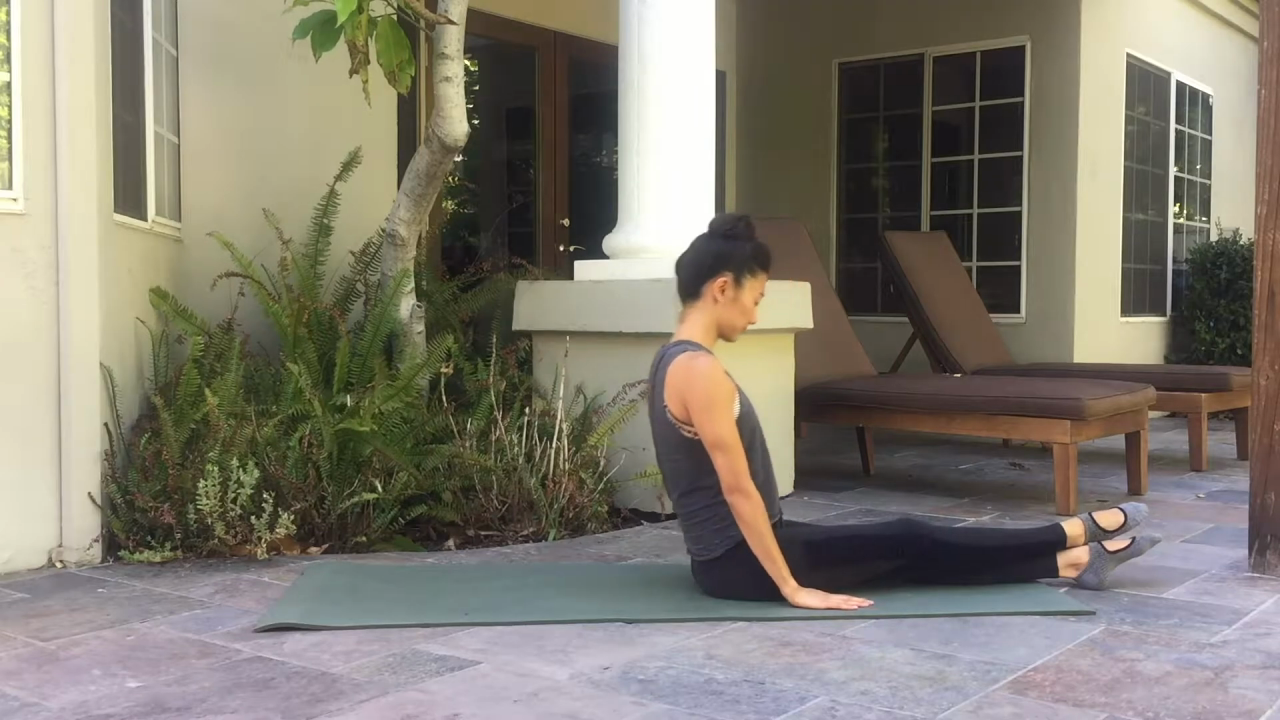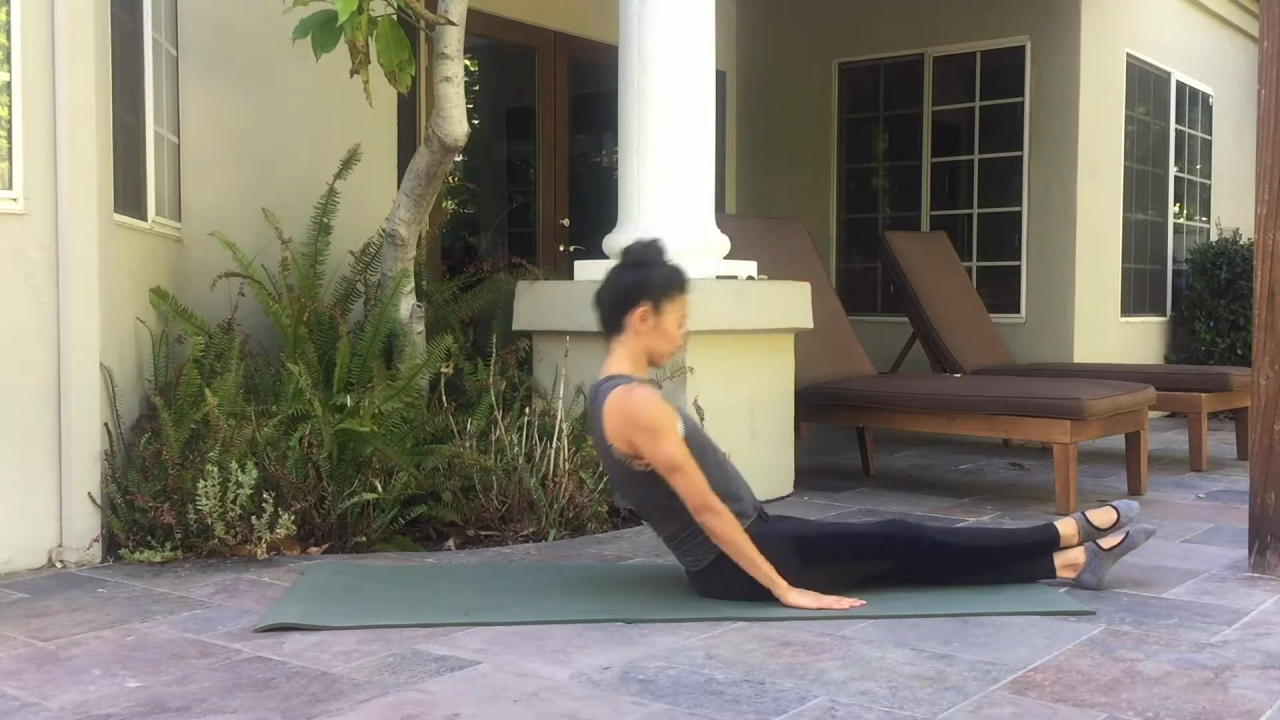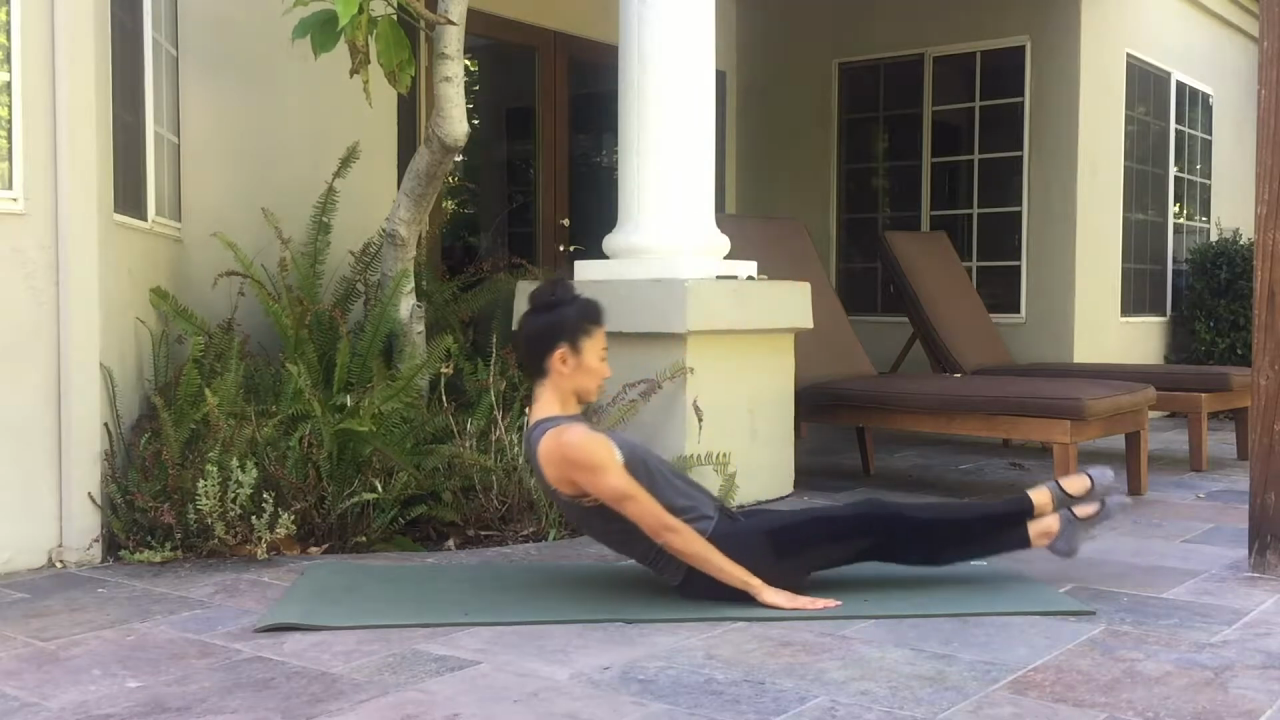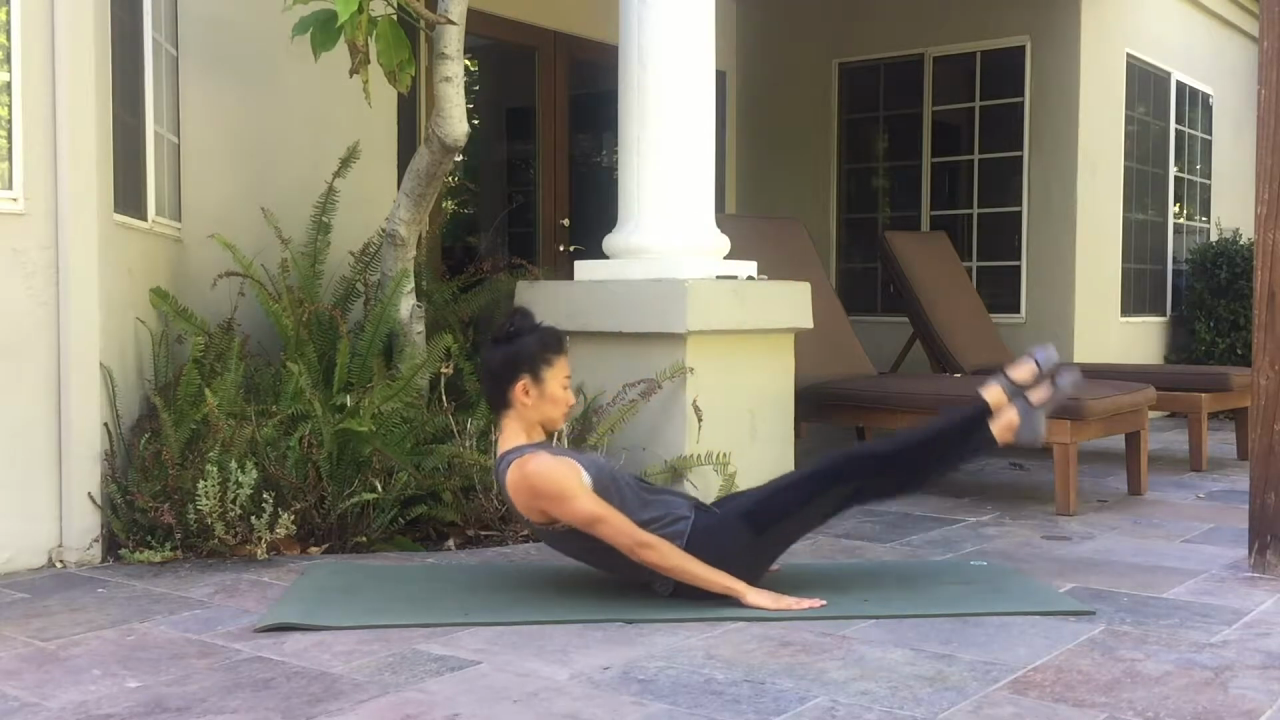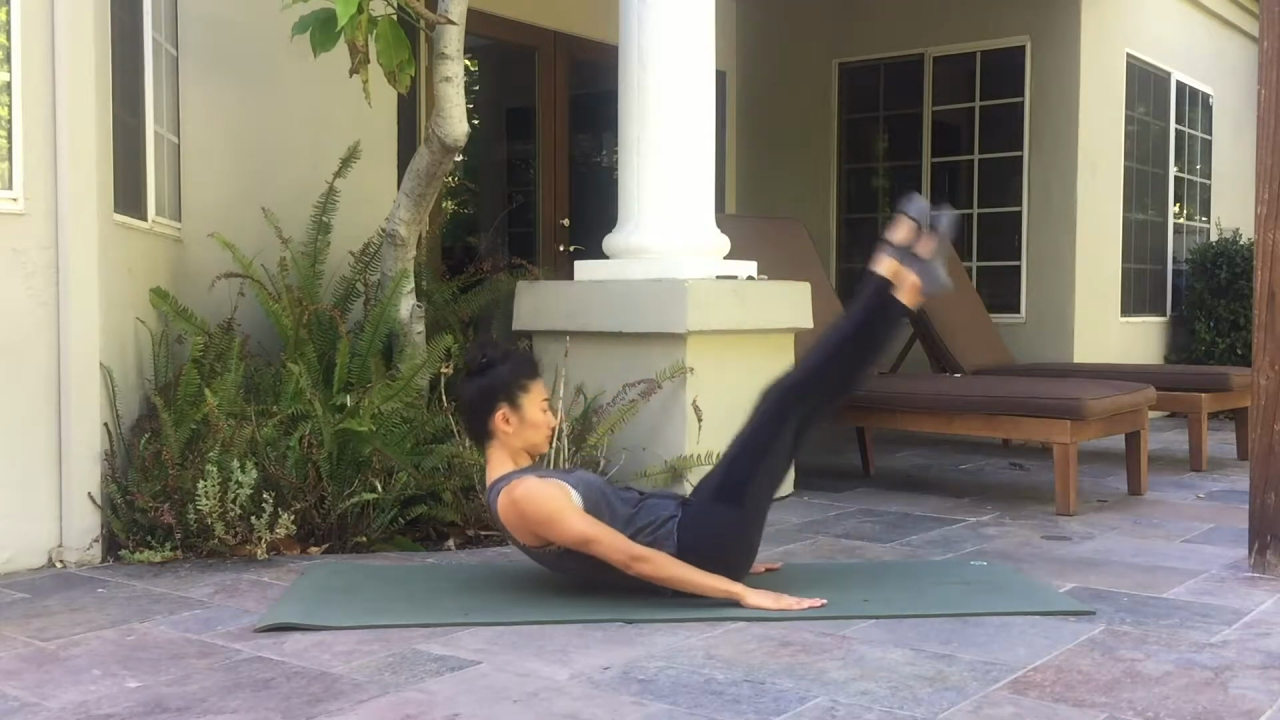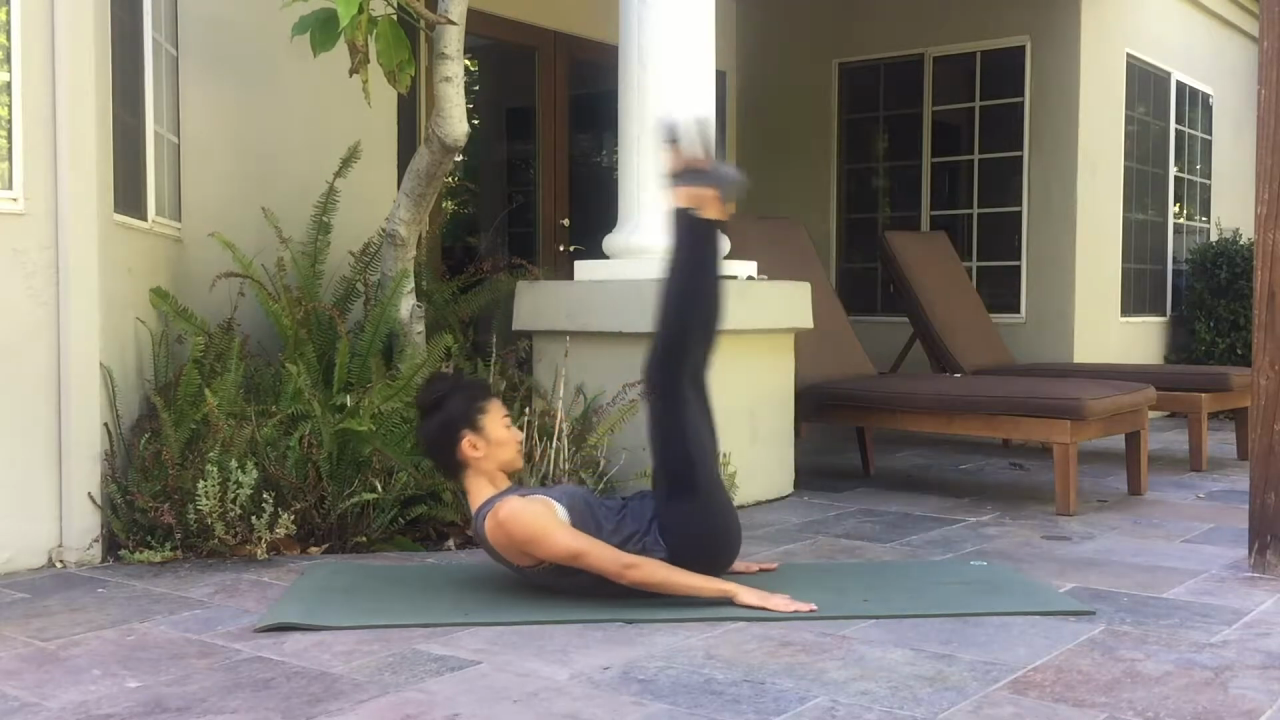
dt=0.2s
person 1, frame 1
left shoulder: (676, 359)
right shoulder: (698, 370)
right elbow: (738, 489)
left wrist: (788, 572)
right wrist: (793, 588)
left hip: (730, 555)
right hip: (740, 564)
left knee: (899, 550)
right knee: (906, 540)
left ankle: (1069, 561)
right ankle: (1078, 533)
person 1, frame 2
left shoulder: (617, 391)
right shoulder: (634, 402)
right elbow: (705, 506)
right wrist: (784, 587)
left hip: (739, 543)
right hip: (730, 566)
left knee: (892, 547)
right knee: (897, 540)
left ankle: (1063, 560)
right ankle: (1069, 534)
person 1, frame 3
left shoulder: (561, 430)
right shoulder: (567, 442)
right elbow: (661, 526)
right wrist: (760, 587)
left hip: (717, 532)
right hip: (713, 555)
left knee: (868, 532)
right knee: (871, 518)
left ankle: (1041, 523)
right ankle: (1043, 505)
person 1, frame 4
left shoulder: (534, 458)
right shoulder: (532, 472)
right elbow: (636, 541)
right wrist: (743, 589)
left hip: (700, 524)
right hip: (702, 546)
left knee: (847, 475)
right knee: (845, 471)
left ankle: (999, 415)
right ankle: (998, 406)
person 1, frame 5
left shoulder: (523, 487)
right shoulder: (523, 499)
right elbow: (631, 559)
right wrist: (742, 593)
left hip: (677, 522)
right hip: (697, 545)
left knee: (791, 407)
right knee: (784, 404)
right ankle: (895, 275)
person 1, frame 6
left shoulder: (503, 506)
right shoulder: (510, 520)
right elbow: (622, 566)
right wrist: (736, 592)
left hip: (669, 534)
right hip: (689, 541)
right knee: (671, 375)
